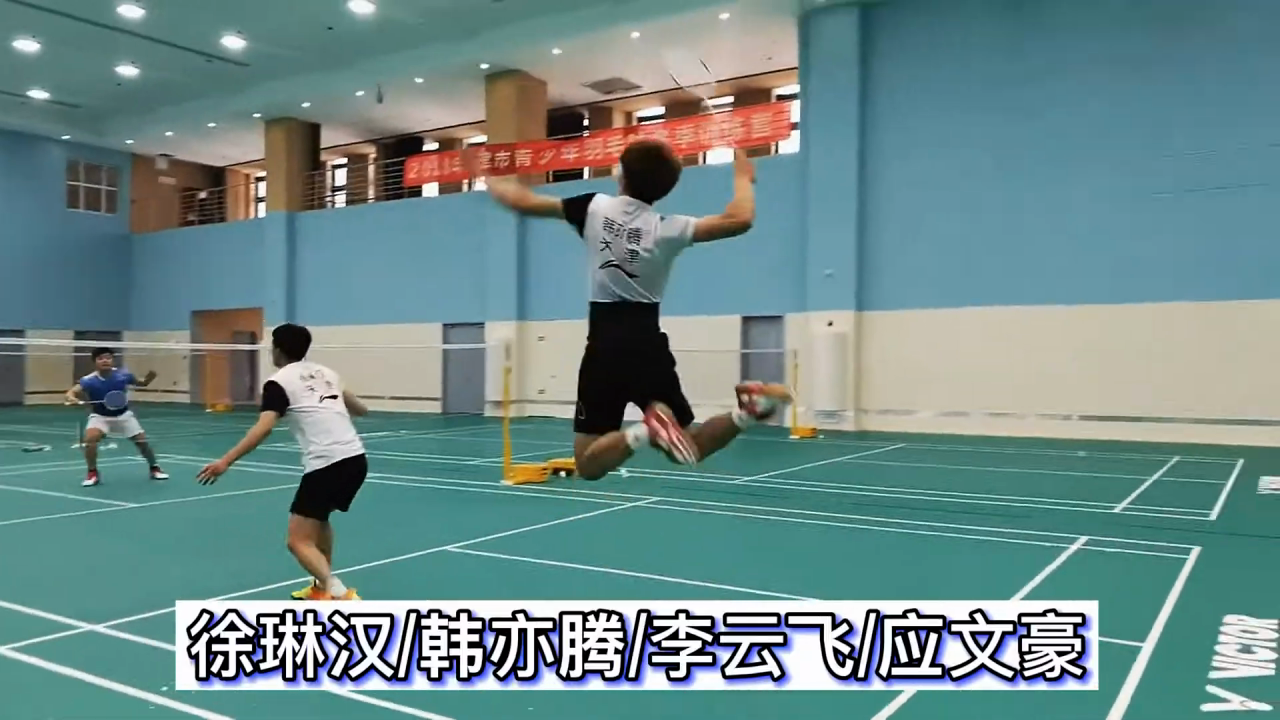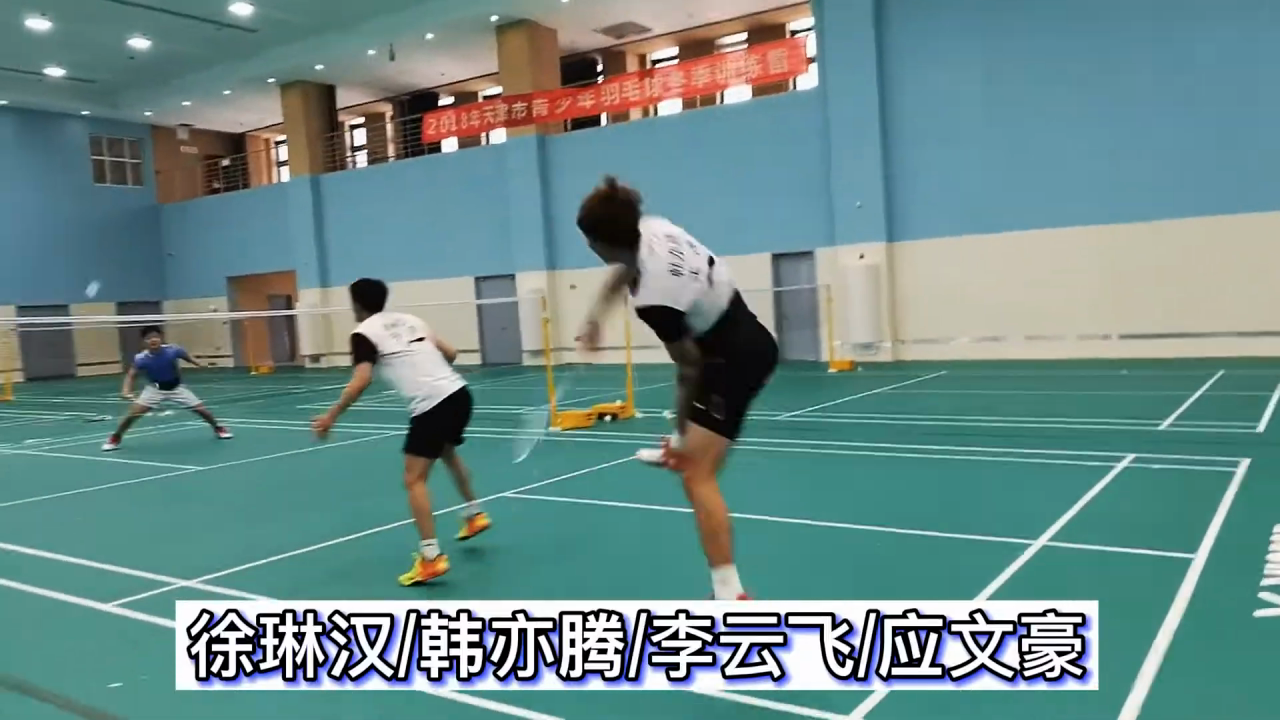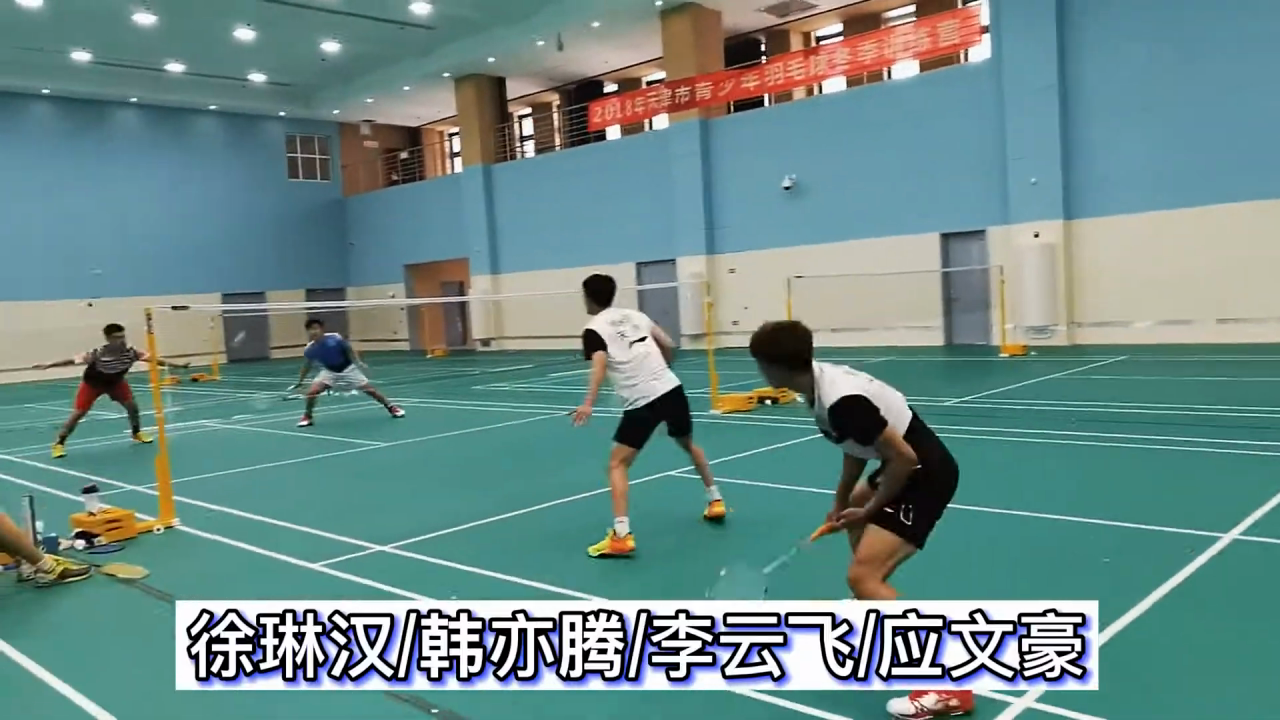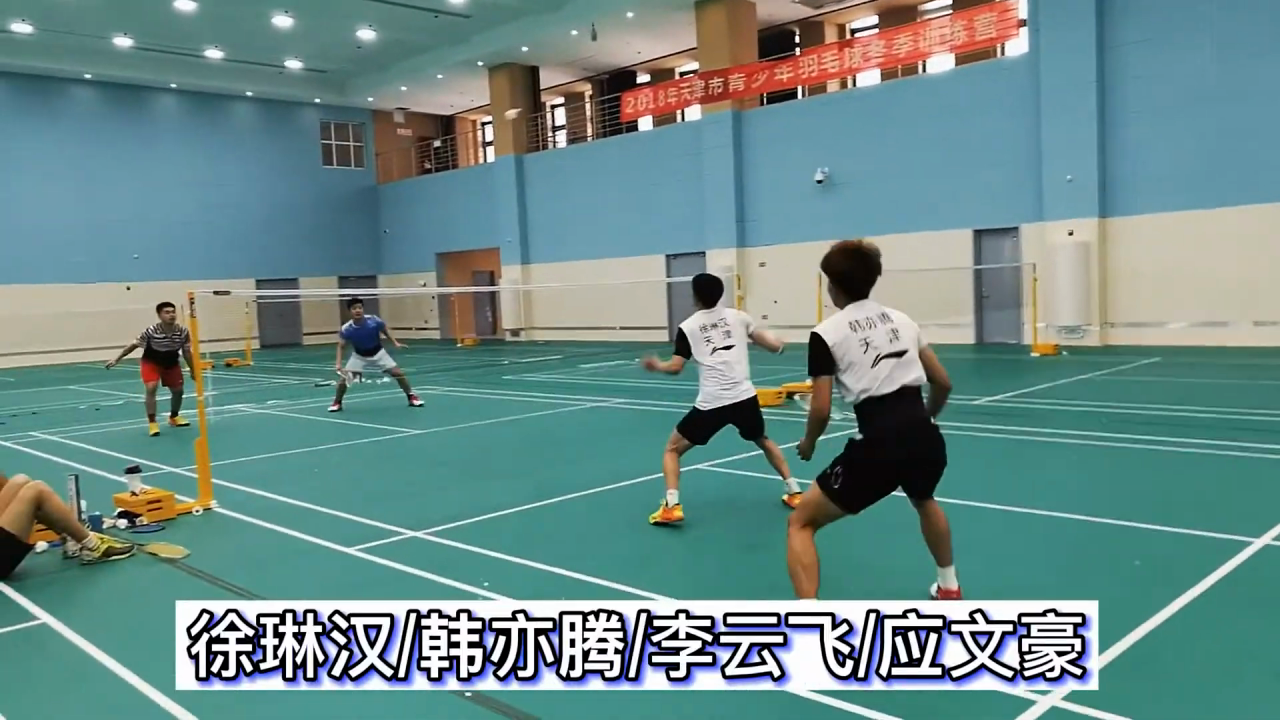
dt=0.3s
person 1, frame 1
left shoulder: (595, 206)
right shoulder: (668, 228)
left elbow: (526, 202)
right elbow: (739, 222)
left wrist: (490, 181)
right wrist: (743, 179)
left hip: (609, 353)
right hip: (650, 349)
left knee: (590, 463)
right knee: (691, 447)
left ankle: (642, 432)
right ankle: (740, 412)
person 1, frame 2
left shoulder: (653, 299)
right shoulder: (652, 228)
left elbow: (691, 363)
right elbow: (626, 267)
left wrist: (685, 415)
right wrist: (597, 314)
left hip: (736, 361)
right hip: (752, 341)
left knee: (696, 475)
right ankle: (678, 448)
person 1, frame 3
left shoulder: (842, 401)
right shoulder: (826, 380)
left elbow: (904, 458)
right elbow: (857, 449)
left wrist: (868, 510)
right wrist: (846, 504)
left hip: (927, 473)
right hip: (924, 463)
left knee: (862, 577)
right knee: (858, 520)
person 1, frame 4
left shoulder: (826, 334)
right shoulder: (900, 319)
left elbow: (821, 408)
right elbow: (941, 382)
left wrist: (808, 444)
left hip: (878, 447)
right hip: (927, 442)
left knee: (800, 524)
right knee: (924, 501)
right ankle: (948, 587)
person 2, frame 1
left shoulder: (279, 381)
right shoulder: (327, 373)
left elbow: (263, 428)
right elbow: (361, 408)
left wrist: (225, 461)
left hip: (325, 465)
right hip: (358, 458)
left knee: (298, 541)
right knee: (318, 518)
left ankle: (344, 597)
right ankle: (324, 587)
person 2, frame 2
left shoulder: (363, 333)
right shoulder: (407, 319)
left elbow: (361, 380)
right elbow: (448, 353)
left wrist: (331, 416)
left hip: (431, 406)
right hip: (458, 393)
left knee: (413, 480)
right knee: (448, 452)
left ankle: (431, 558)
right ankle: (474, 515)
person 2, frame 3
left shoulder: (593, 330)
right shoulder: (636, 315)
left elbow: (600, 365)
right elbow: (668, 347)
left wrist: (588, 405)
left hip: (641, 402)
right hip: (672, 390)
left knee: (617, 464)
right knee: (688, 445)
left ankle: (621, 535)
right ankle: (715, 501)
person 2, frame 4
left shoulder: (688, 327)
right shoulder: (737, 316)
left elbow: (675, 367)
right elbow: (774, 346)
left wrist: (656, 365)
right wrist: (779, 344)
left hip: (711, 404)
right hip: (745, 398)
left knee: (672, 449)
right knee: (764, 442)
left ankle: (671, 505)
right ankle: (793, 491)
